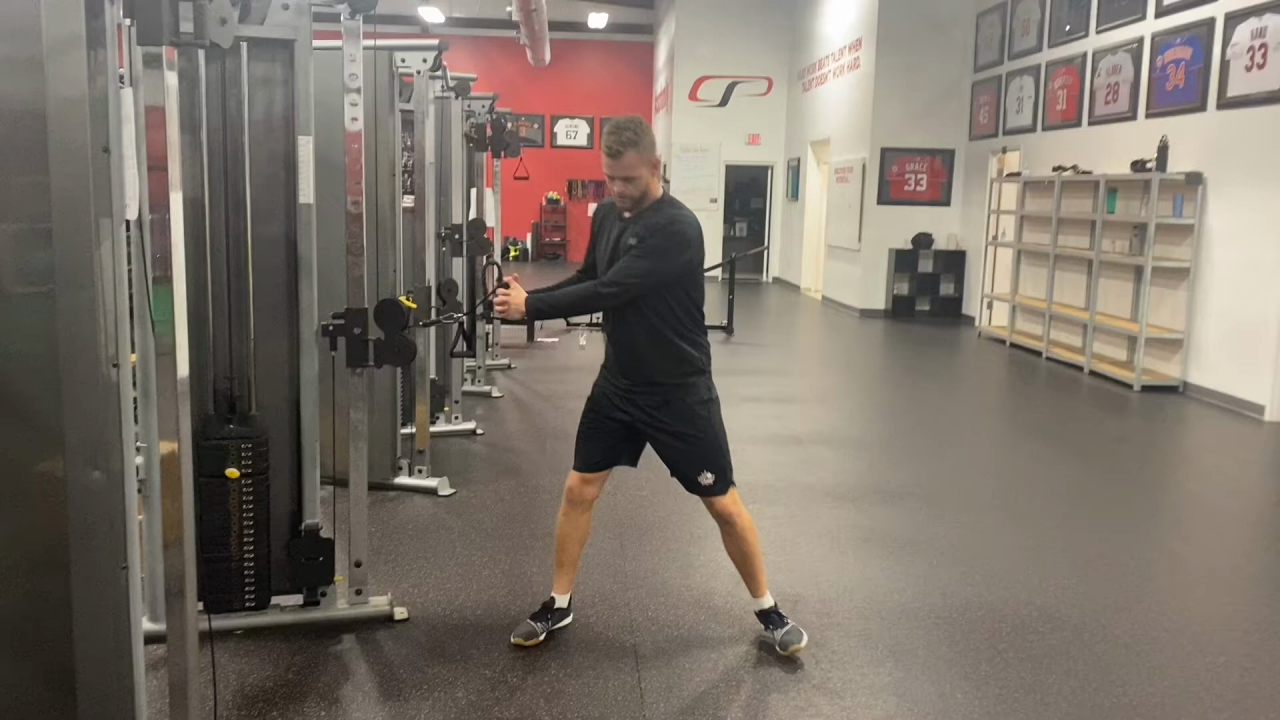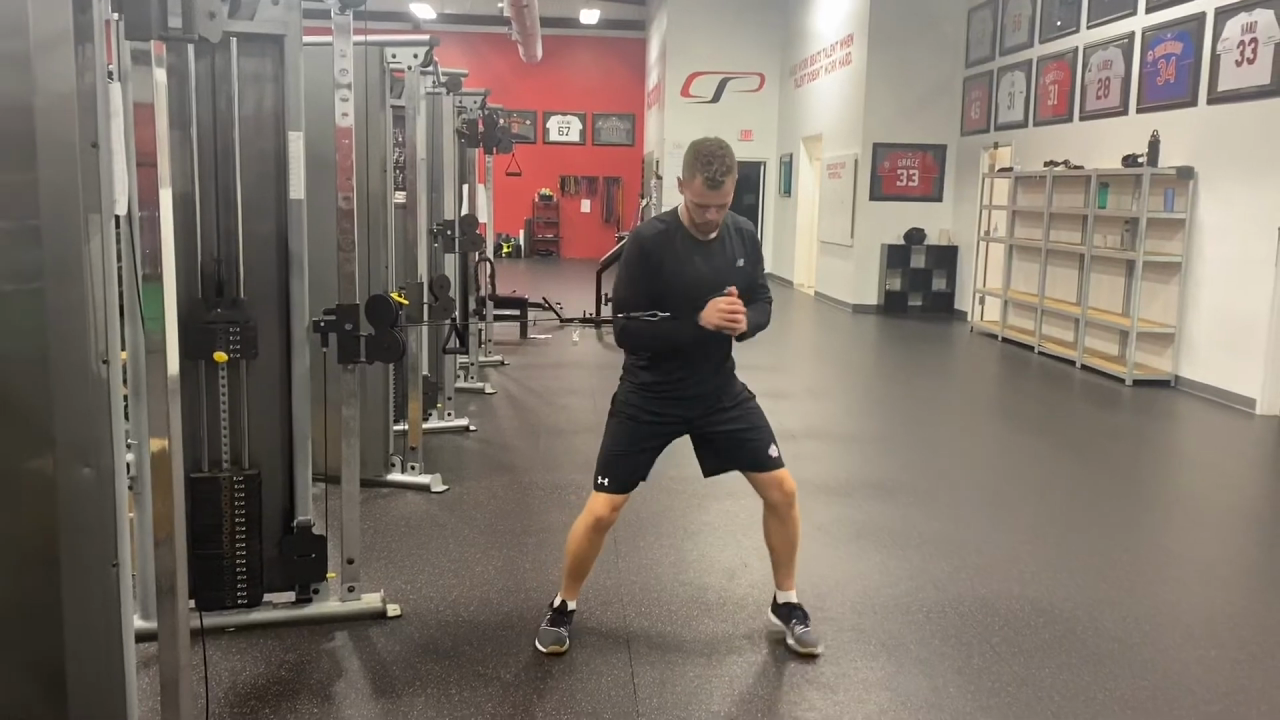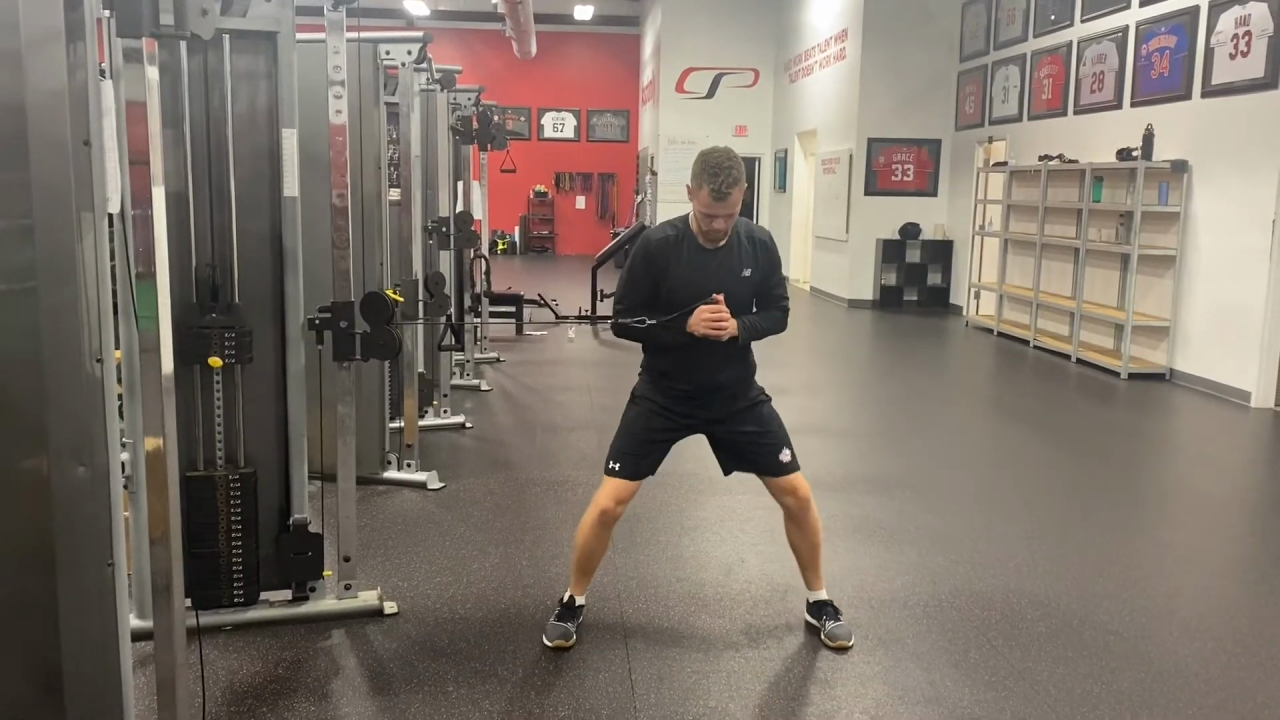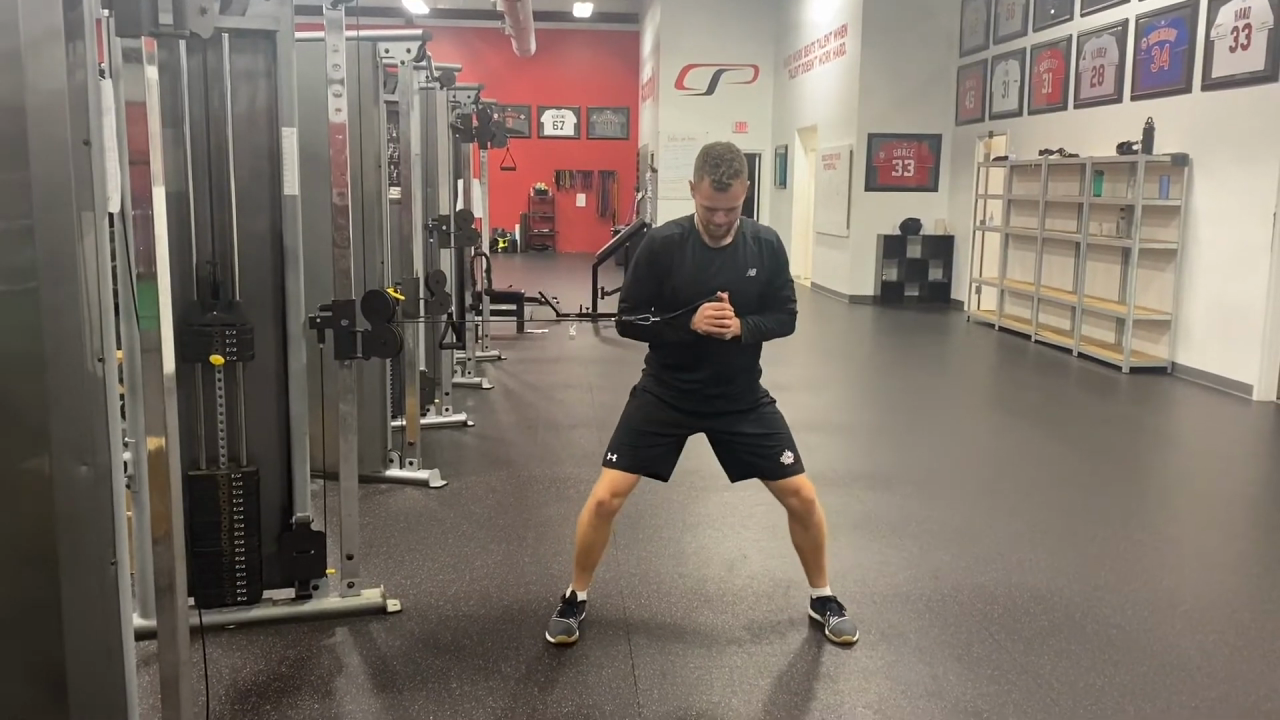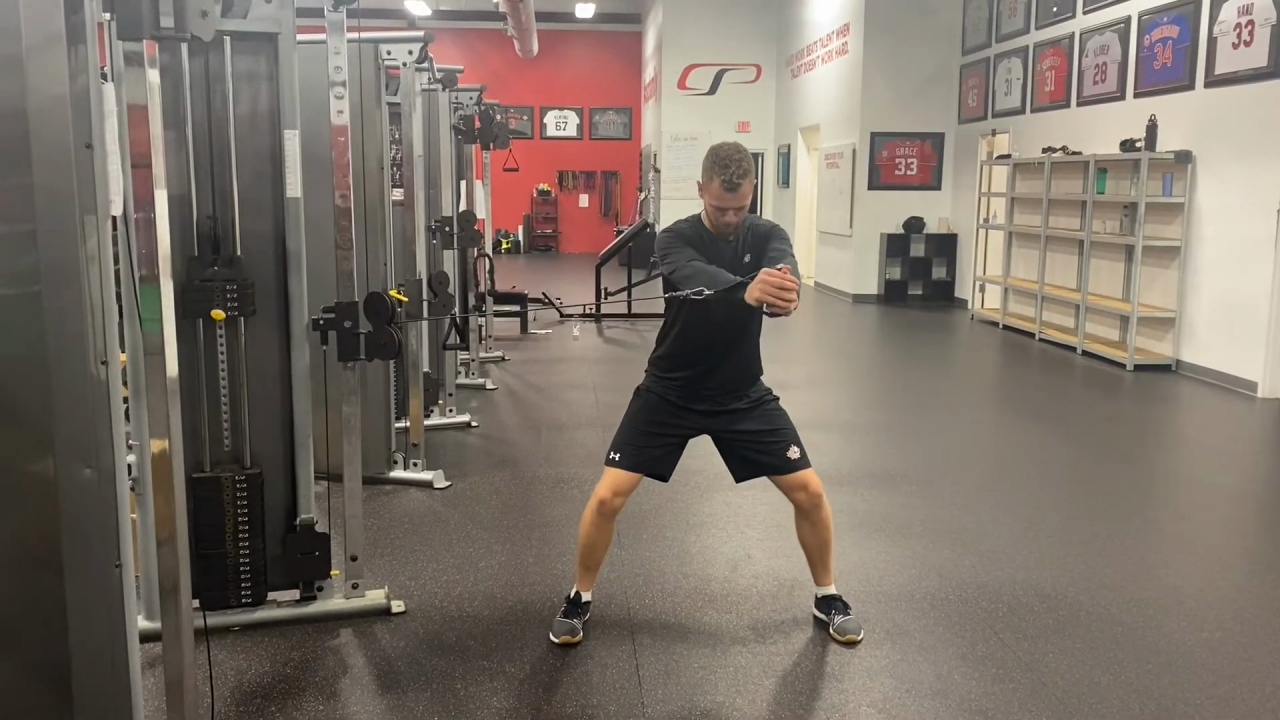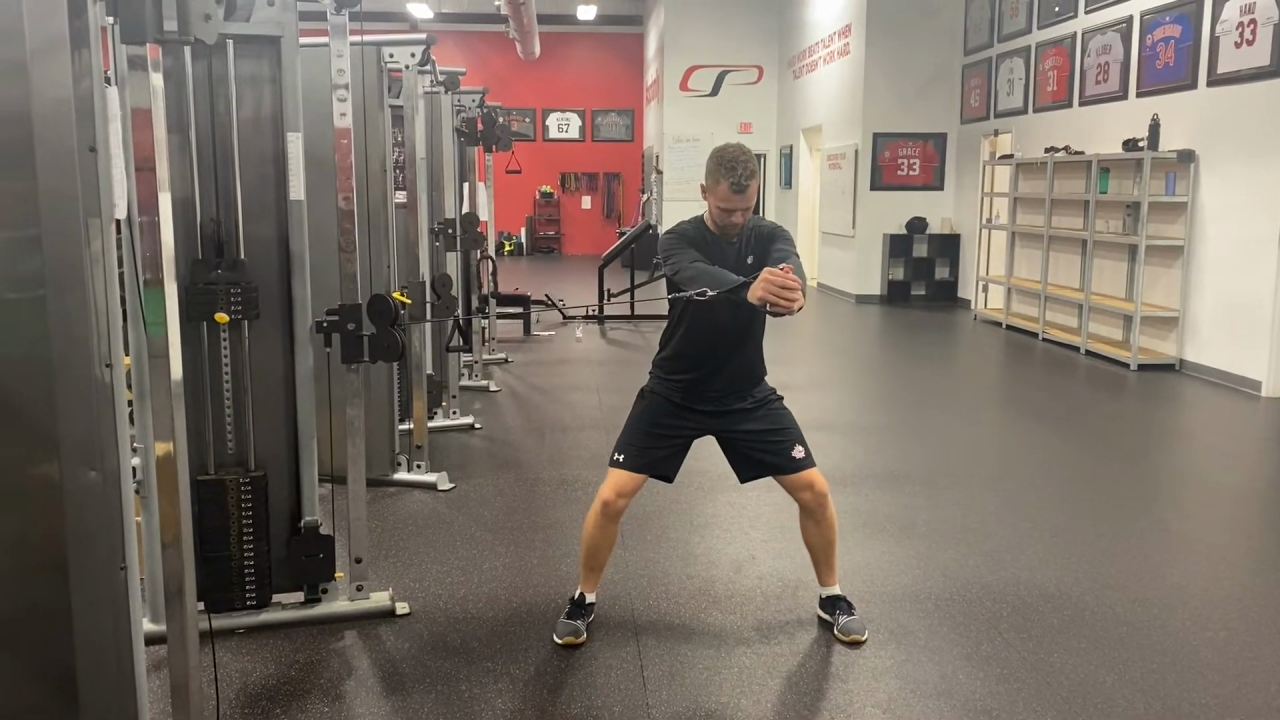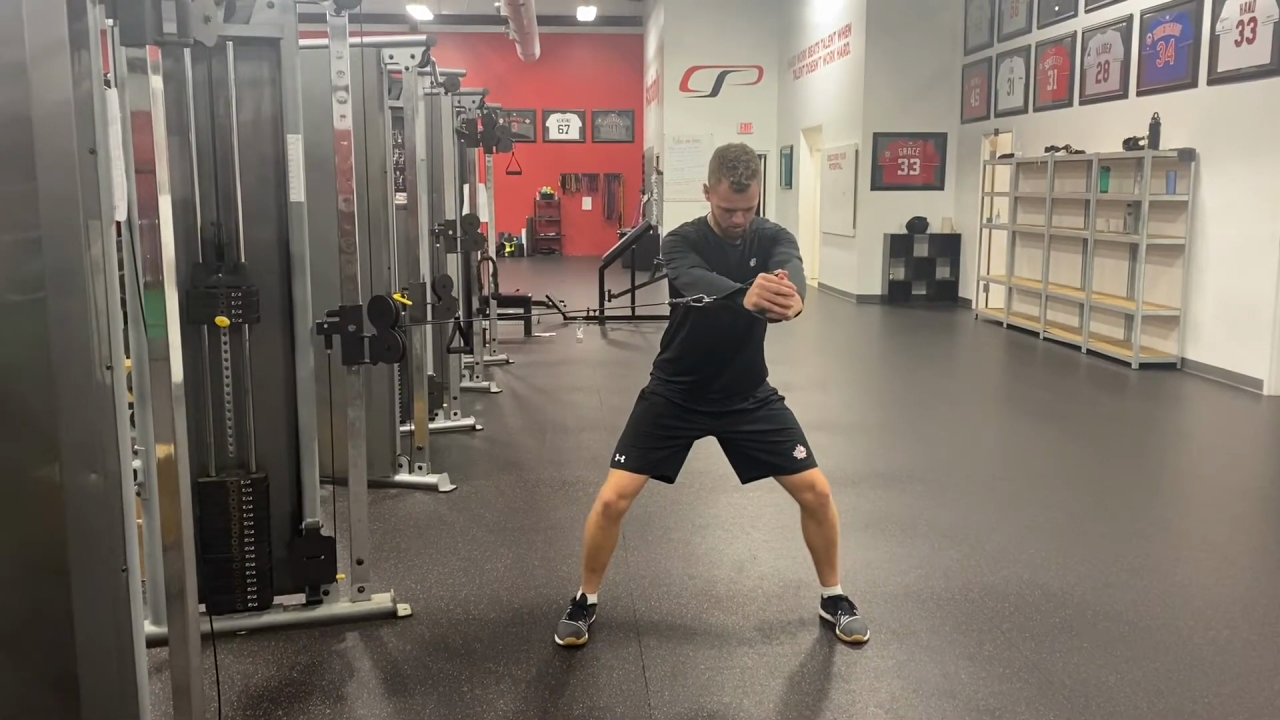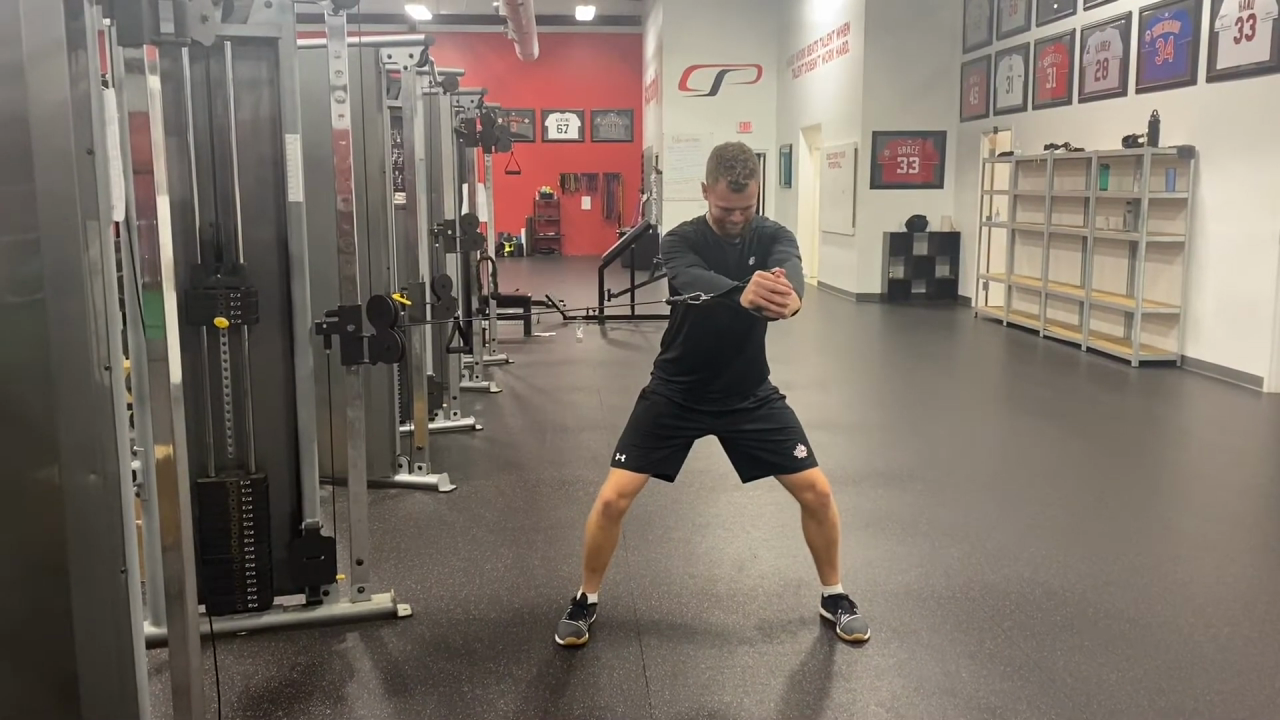
dt=0.7s
person 1, frame 1
left shoulder: (676, 227)
right shoulder: (607, 215)
left elbow: (609, 292)
right elbow: (588, 279)
left wrist: (529, 305)
right wrist: (526, 292)
left hip: (679, 389)
right hip: (619, 380)
left knee: (722, 503)
right knee: (579, 489)
left ankle: (768, 609)
right ankle: (557, 604)
person 1, frame 2
left shoulder: (744, 236)
right shoulder: (649, 240)
left elbow: (759, 306)
right elbow: (627, 330)
left wrist: (744, 321)
right wrist: (699, 320)
left hip: (719, 392)
right hip: (648, 396)
left knee: (781, 488)
right knee: (602, 511)
left ankle: (786, 603)
right ankle: (562, 608)
person 1, frame 3
left shoulder: (759, 244)
right shoulder: (656, 245)
left elbow: (777, 314)
right elbow: (623, 322)
left wrist: (738, 326)
right wrist: (686, 325)
left hip: (737, 396)
right hip: (662, 396)
left knee: (797, 495)
right knee: (608, 504)
left ankle: (819, 602)
right ankle: (572, 602)
person 1, frame 4
left shoulder: (766, 245)
right shoulder: (662, 245)
left elbow: (785, 317)
right elbow: (628, 320)
left wrist: (742, 327)
right wrist: (689, 322)
left hip: (741, 397)
right hip: (665, 394)
left knee: (802, 498)
right knee: (605, 499)
left ankle: (822, 598)
right ankle: (575, 598)
person 1, frame 5
left shoulder: (766, 235)
right shoulder: (676, 239)
left elbow: (783, 272)
right elbow: (697, 280)
left wrist: (784, 293)
right wrist: (747, 290)
left hip: (742, 395)
right hip: (670, 393)
left knee: (809, 492)
right knee: (607, 498)
left ankle: (827, 597)
right ankle: (580, 598)
person 1, frame 6
left shoulder: (769, 236)
right shoulder: (679, 240)
left elbow: (790, 270)
right elbow: (700, 278)
left wrist: (791, 292)
right wrist: (750, 290)
left hip: (747, 394)
right hip: (674, 394)
left knee: (815, 492)
right knee: (611, 499)
left ankle: (831, 597)
right ankle: (584, 599)
person 1, frame 7
left shoulder: (774, 239)
right shoulder: (681, 242)
left elbow: (790, 272)
right elbow: (697, 284)
left wrist: (791, 296)
right wrist: (747, 296)
left hip: (748, 395)
right hip: (675, 395)
left knee: (816, 493)
right knee: (612, 501)
left ankle: (833, 597)
right ankle: (586, 600)
person 1, frame 8
left shoulder: (772, 237)
right shoulder: (680, 242)
left elbow: (789, 270)
right elbow: (695, 283)
left wrist: (789, 295)
right wrist: (743, 295)
left hip: (749, 394)
right hip: (676, 394)
left knee: (817, 492)
right knee: (612, 500)
left ankle: (833, 596)
right ankle: (586, 599)
